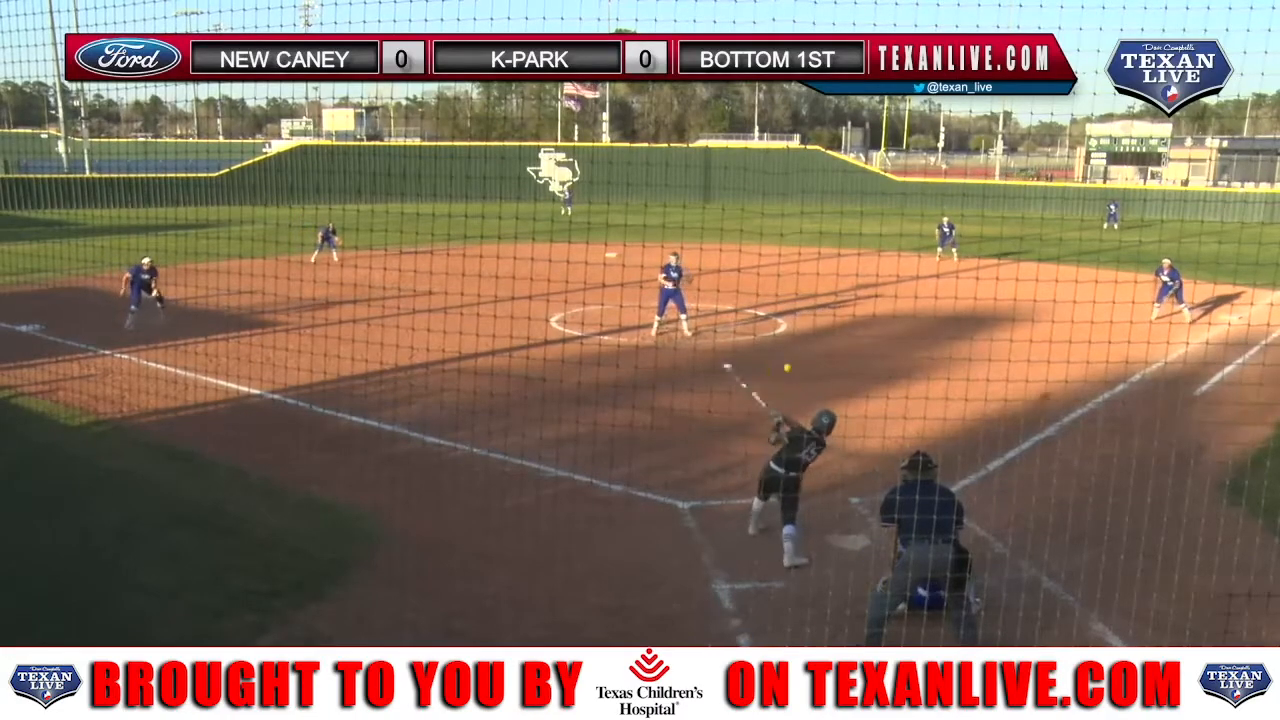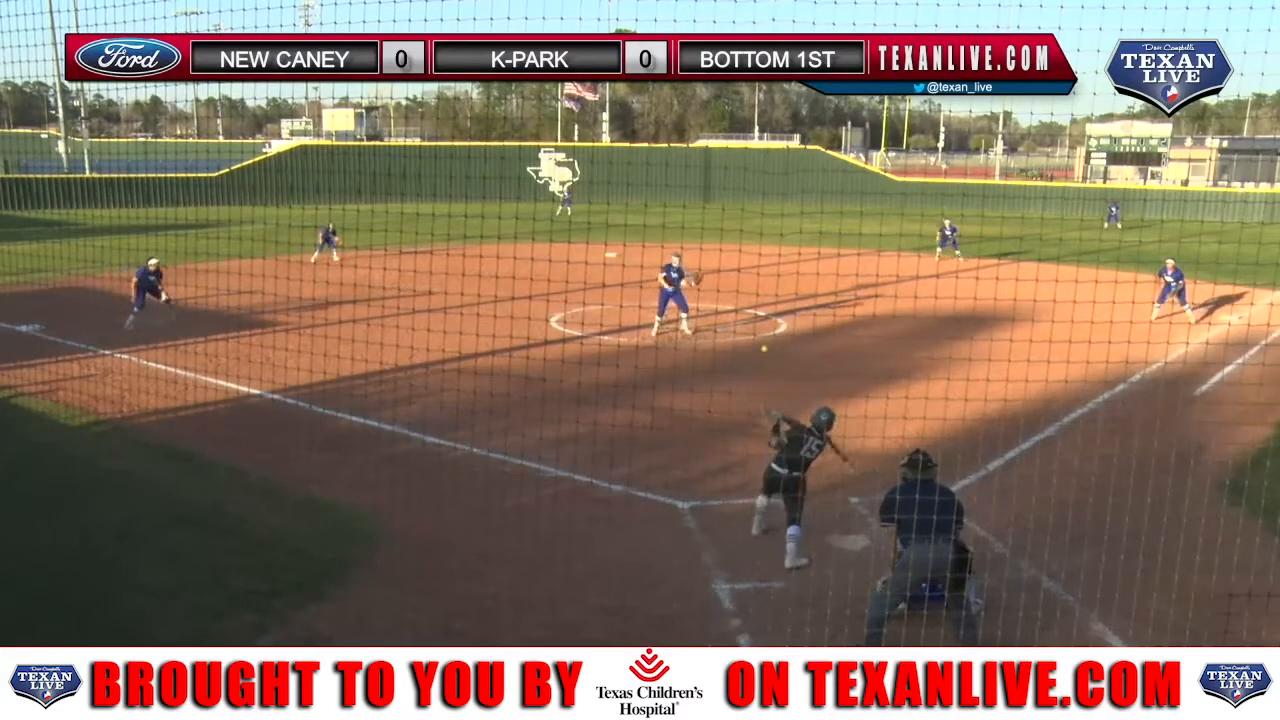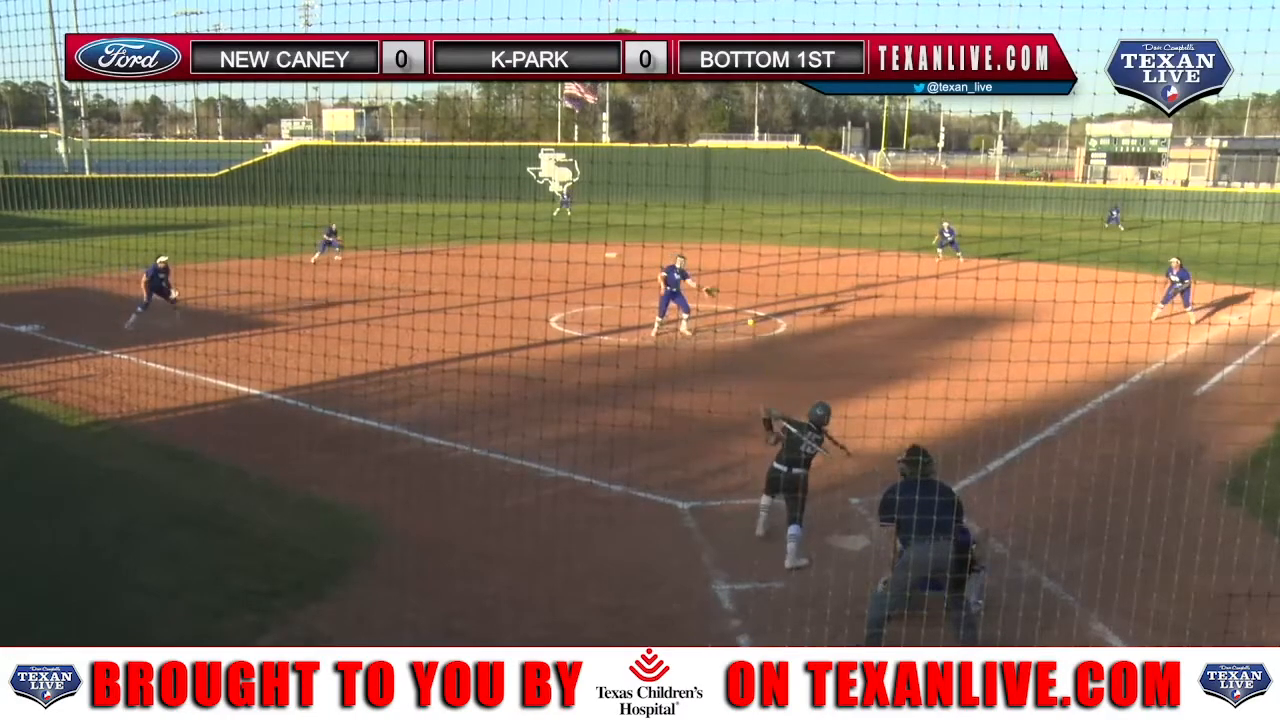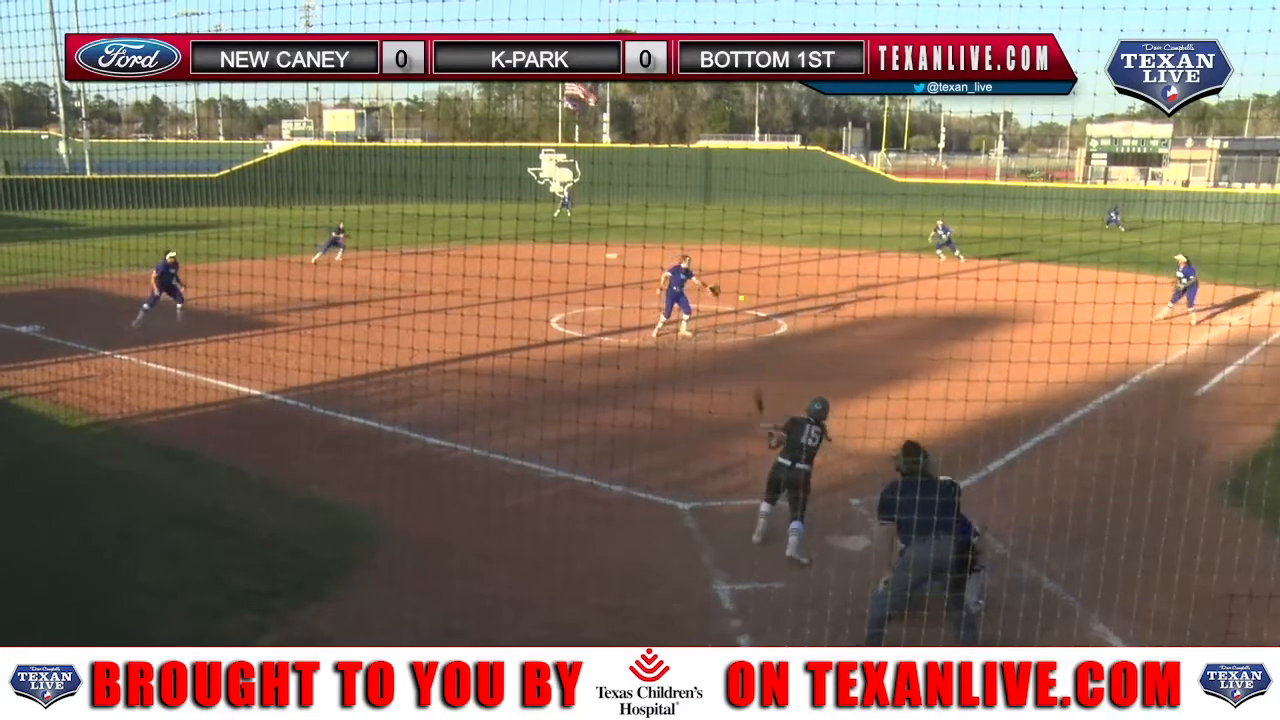
dt=0.1s
person 1, frame 1
left shoulder: (895, 495)
right shoulder: (949, 496)
left wrist: (889, 572)
left hip: (915, 555)
right hip: (949, 555)
left knee: (882, 599)
right knee: (960, 602)
person 1, frame 2
left shoulder: (895, 495)
right shoulder: (948, 494)
left wrist: (890, 572)
left hip: (916, 554)
right hip: (949, 554)
left knee: (882, 598)
right knee: (959, 601)
person 1, frame 3
left shoulder: (894, 493)
right shoulder: (947, 492)
left wrist: (890, 572)
left hip: (916, 554)
right hip: (949, 553)
left knee: (883, 599)
right knee: (959, 602)
person 1, frame 4
left shoulder: (892, 491)
right shoulder: (946, 488)
left wrist: (892, 571)
left hip: (918, 551)
right hip: (951, 549)
left knee: (885, 597)
right knee: (958, 600)
person 2, frame 1
left shoulder: (798, 433)
right shoulder: (821, 443)
left elbow: (774, 440)
left wrist: (778, 422)
right wrist: (783, 418)
left hip: (772, 473)
right hip: (791, 480)
left knee: (762, 495)
right knee: (789, 518)
left ankle: (754, 525)
right ankle: (790, 556)
person 2, frame 2
left shoulder: (800, 431)
right shoulder: (823, 440)
left elbow: (775, 444)
left wrist: (776, 425)
right wrist: (782, 418)
left hip: (775, 474)
right hip: (796, 480)
left knee: (765, 493)
right knee: (794, 519)
left ankle: (757, 526)
right ankle: (792, 558)
person 2, frame 3
left shoulder: (796, 427)
right shoulder: (821, 435)
left elbow: (772, 441)
left wrist: (766, 420)
right wrist: (786, 420)
left hip: (777, 472)
right hip: (798, 479)
left knee: (769, 493)
right knee: (794, 519)
left ankle: (762, 527)
right ankle: (792, 557)
person 2, frame 4
left shoulder: (794, 422)
right shoulder: (822, 430)
left elbow: (774, 444)
left wrist: (772, 431)
right wrist: (776, 428)
left hip: (782, 468)
right hip: (802, 474)
left knee: (769, 499)
right knee: (797, 515)
left ankle: (759, 534)
right ankle: (792, 549)
